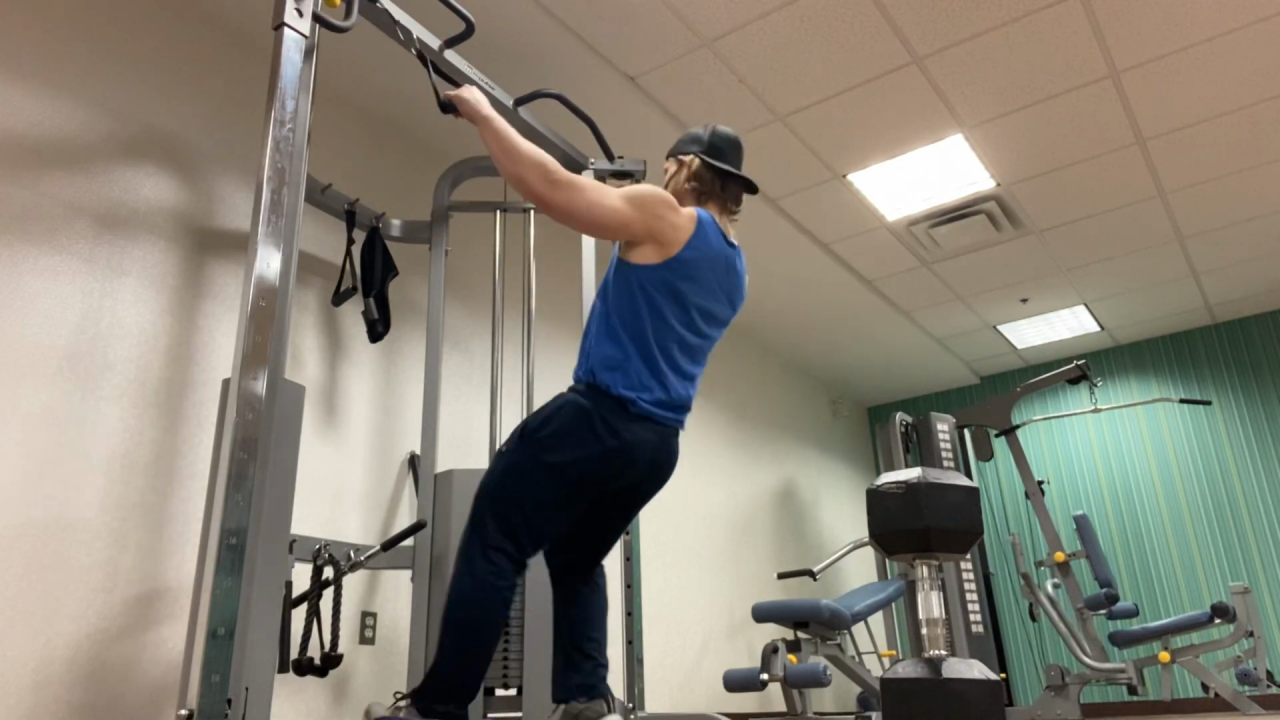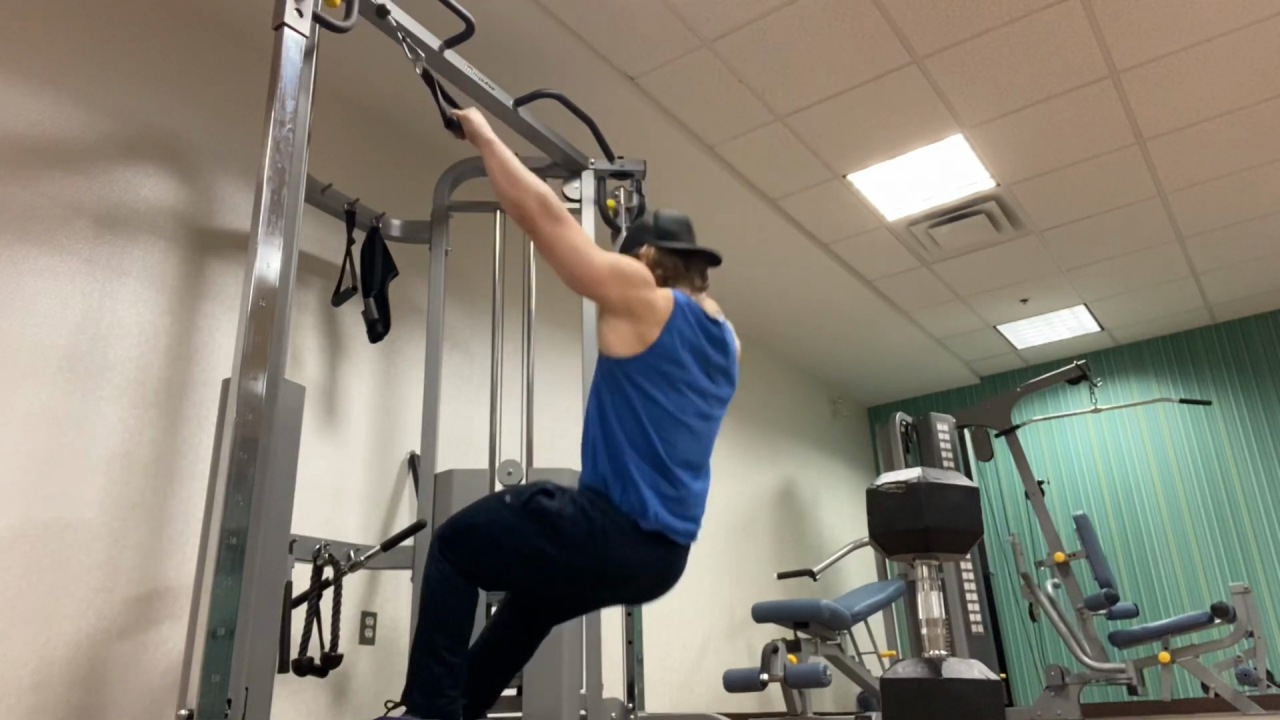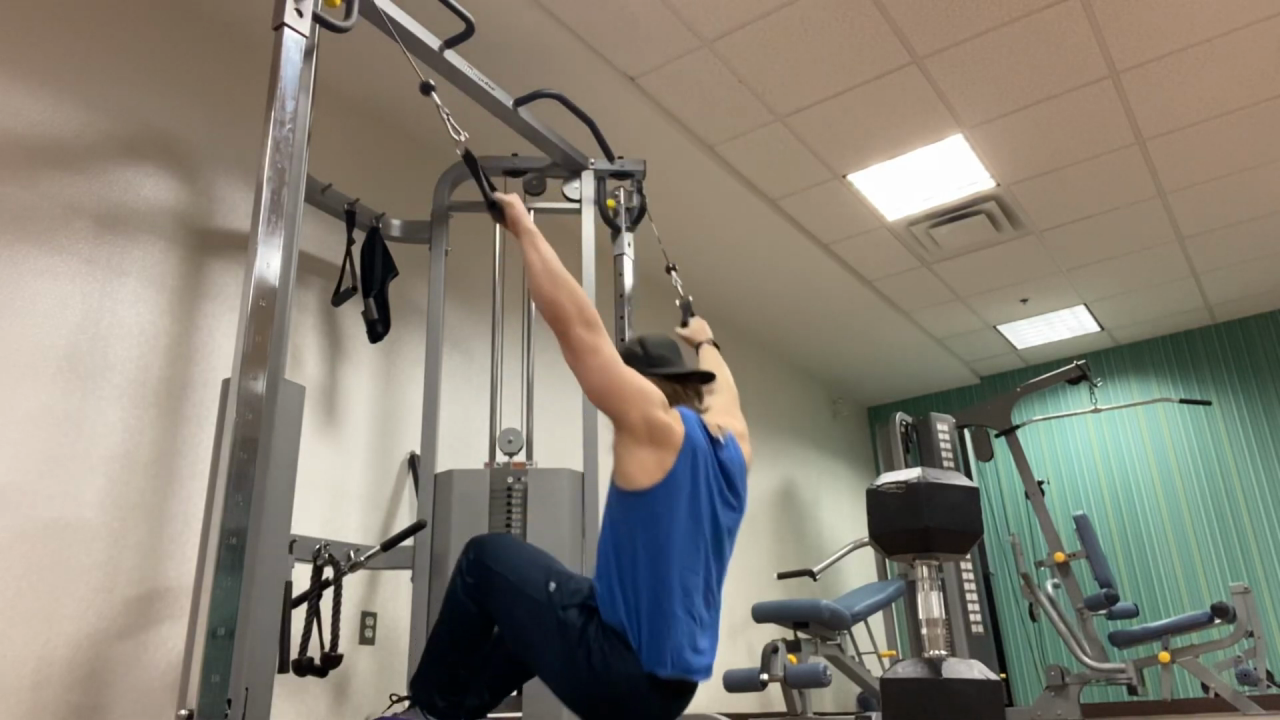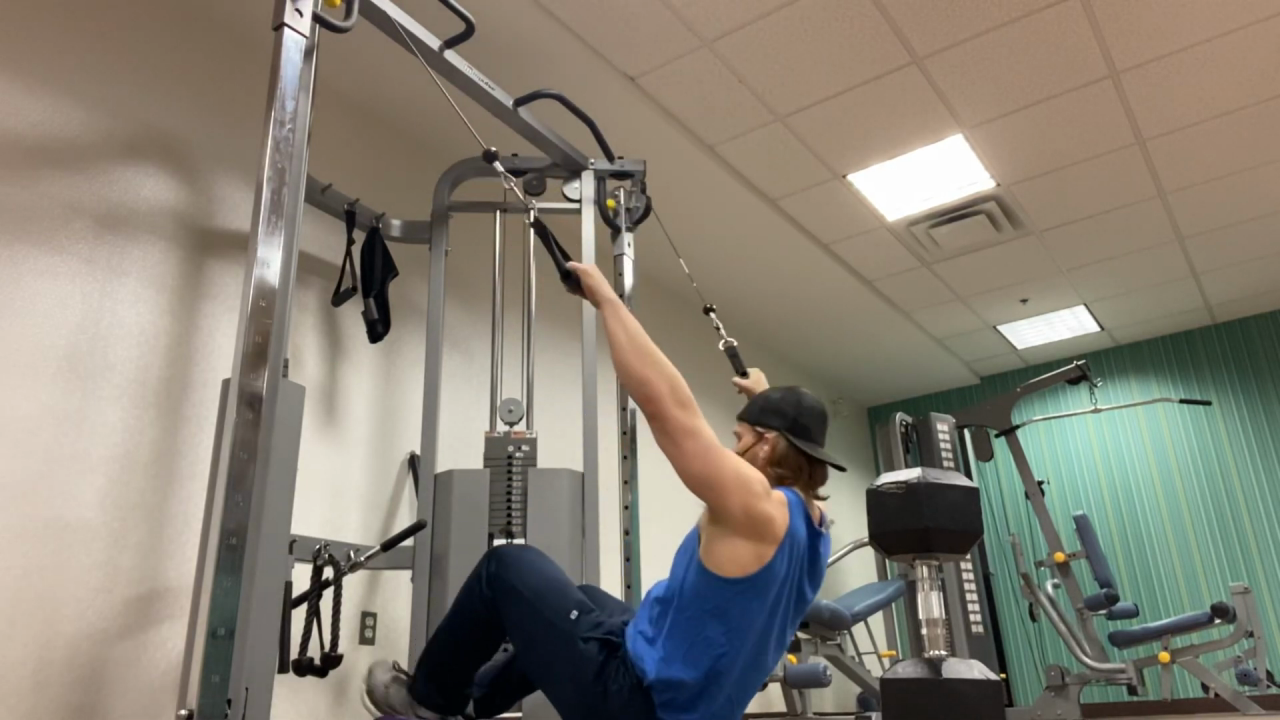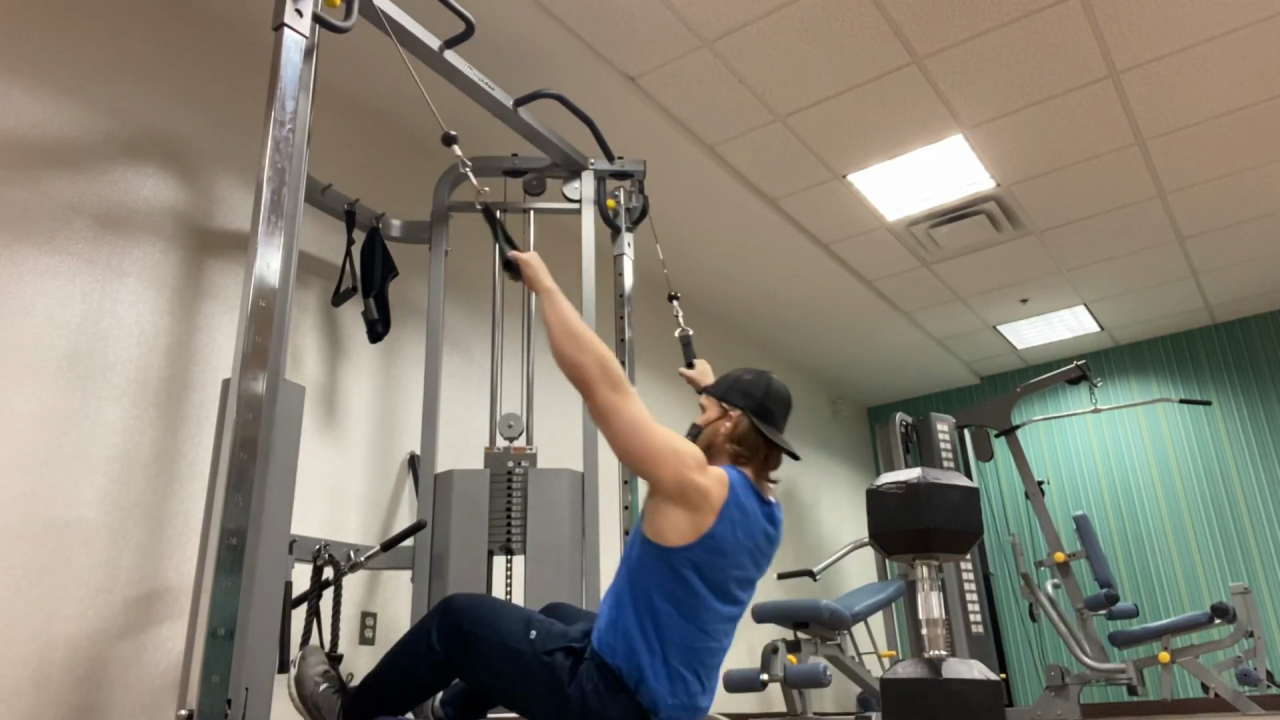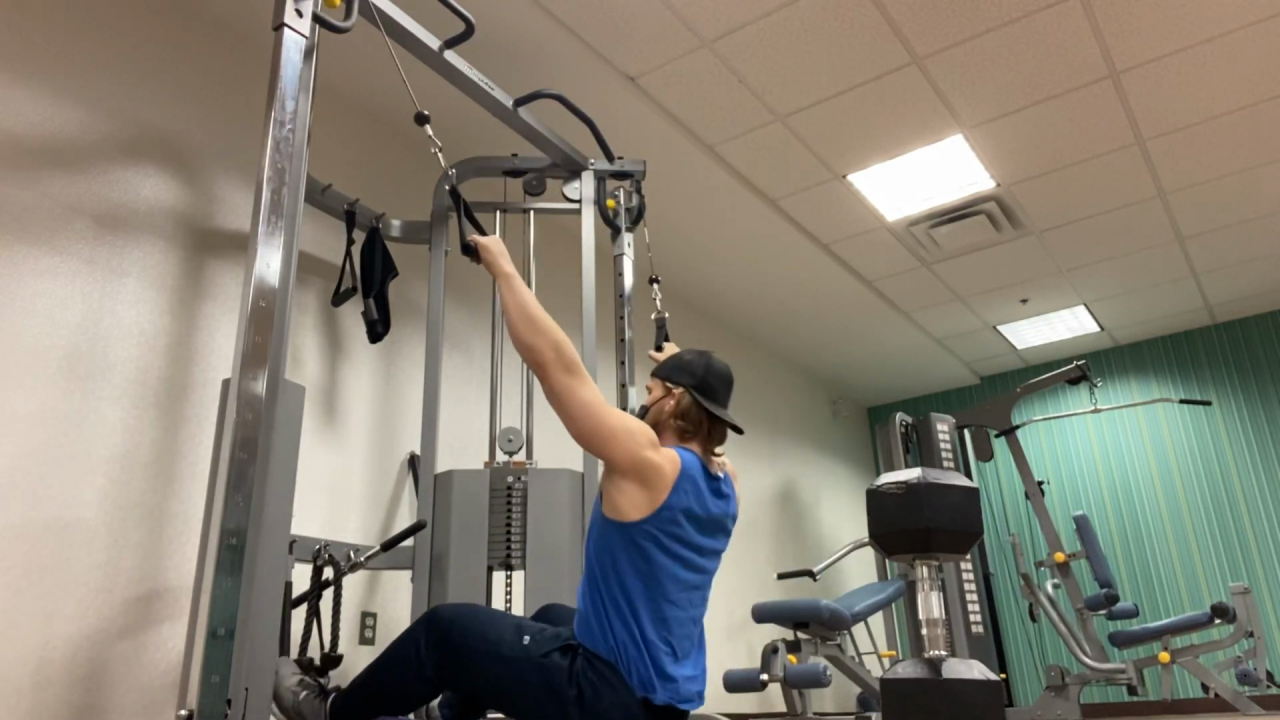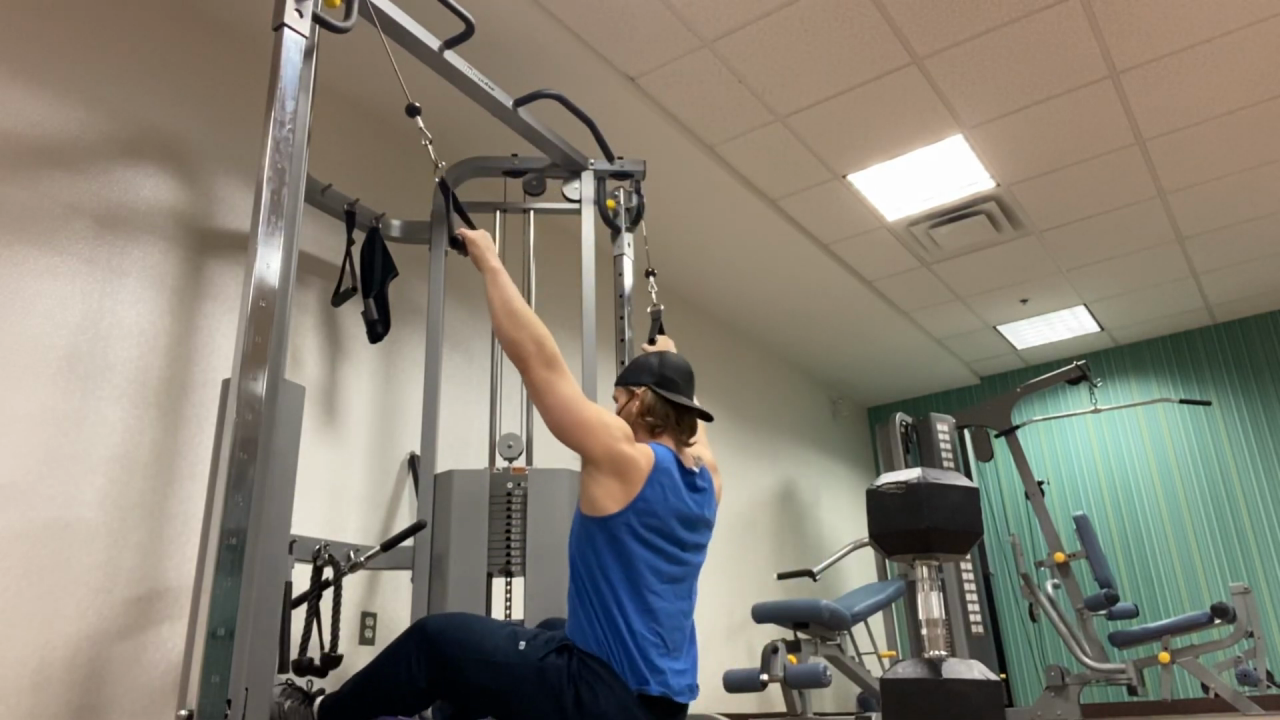
dt=0.4s
person 1, frame 1
left shoulder: (664, 218)
right shoulder: (735, 266)
left elbow: (547, 186)
left wrist: (482, 112)
left hip: (599, 420)
right hip: (656, 447)
left knee: (490, 549)
right knee: (574, 555)
person 1, frame 2
left shoulder: (641, 302)
right shoulder: (724, 338)
left elbow: (543, 215)
left wrist: (484, 135)
right wrist: (681, 258)
left hip: (614, 530)
right hip: (664, 558)
left knee: (457, 545)
right knee: (539, 579)
person 1, frame 3
left shoulder: (660, 428)
right shoulder: (729, 441)
left elbow: (577, 326)
right elbow: (723, 392)
left wrist: (524, 228)
right wrist: (703, 343)
left hip: (624, 672)
left knee: (488, 557)
right knee: (549, 594)
person 1, frame 4
left shoulder: (756, 508)
right shoulder: (810, 522)
left elbow: (663, 401)
right elbow: (789, 445)
left wrist: (605, 296)
right wrist: (762, 395)
left knee: (507, 568)
right knee: (584, 602)
person 1, frame 5
left shoulder: (697, 484)
right shoulder: (764, 509)
left elbow: (602, 381)
right elbow: (740, 429)
left wrist: (544, 284)
right wrist: (709, 386)
left knee: (459, 618)
right knee: (563, 619)
person 1, frame 6
left shoulder: (647, 462)
right shoulder: (723, 482)
left elbow: (554, 363)
right elbow: (703, 414)
left wrist: (503, 268)
right wrist: (677, 364)
left knee: (448, 628)
right knee: (555, 620)
person 1, frame 7
left shoulder: (624, 457)
right shoulder: (704, 474)
left elbow: (536, 356)
right elbow: (685, 414)
left wrist: (489, 262)
right wrist: (670, 360)
left knee: (439, 638)
right knee: (552, 637)
